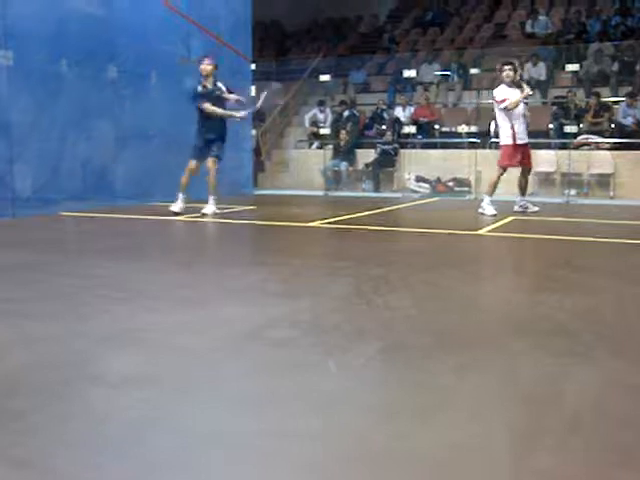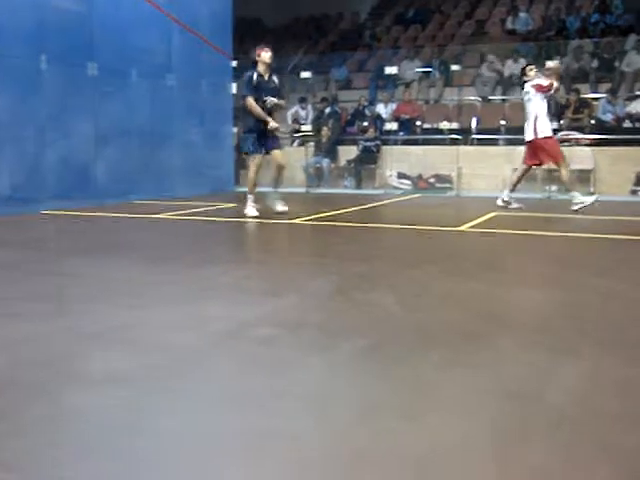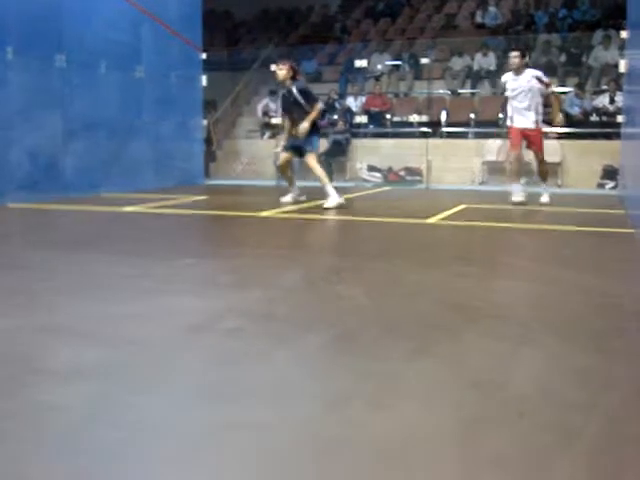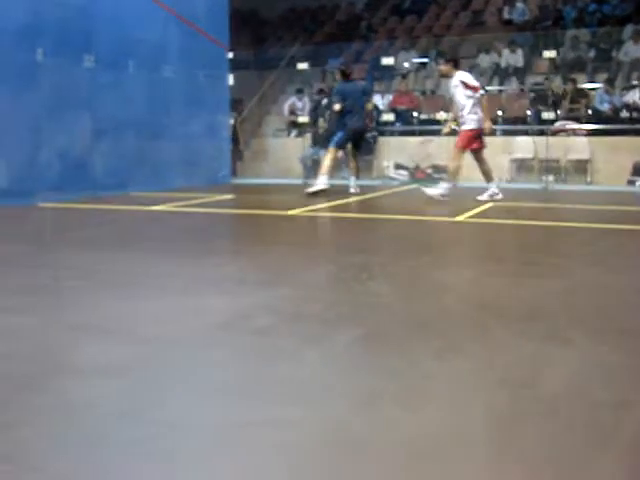
dt=0.7s
person 1, frame 1
left shoulder: (221, 87)
right shoulder: (198, 91)
left elbow: (241, 100)
right elbow: (209, 109)
left wrist: (234, 97)
right wrist: (234, 114)
left hip: (218, 135)
right hip: (203, 135)
left knee: (211, 167)
right knee: (191, 167)
left ankle: (211, 203)
right ankle: (180, 200)
person 1, frame 2
left shoulder: (275, 80)
right shoulder: (249, 77)
left elbow: (282, 104)
right elbow: (250, 103)
left wrist: (275, 101)
right wrist: (269, 120)
left hip: (267, 128)
right hip: (252, 128)
left knee: (280, 163)
right knee: (256, 164)
left ankle: (275, 198)
right ankle: (250, 203)
person 1, frame 3
left shoulder: (300, 88)
right shoulder: (284, 96)
left elbow: (319, 106)
left wrist: (307, 123)
right wrist: (284, 139)
left hip: (309, 132)
right hip: (296, 134)
left knee: (311, 161)
right knee: (281, 162)
left ankle: (333, 196)
right ankle: (295, 192)
person 1, frame 4
left shoulder: (339, 89)
right shoulder: (364, 86)
left elbow: (337, 108)
right elbow: (369, 107)
left hip: (346, 126)
right hip: (361, 126)
left knee: (330, 154)
right knee: (354, 156)
left ankle: (322, 182)
right ankle: (353, 184)
person 2, frame 1
left shoulder: (519, 89)
right shoulder: (499, 91)
right elbow: (509, 106)
left wrist: (525, 114)
right wrist: (524, 94)
left hip: (523, 138)
right hip: (509, 139)
left knee: (526, 170)
right knee: (501, 171)
left ankle: (521, 202)
right ankle: (486, 203)
person 2, frame 2
left shoulder: (532, 89)
right shoulder: (534, 85)
right elbow: (554, 85)
left wrist: (552, 71)
left hip: (533, 135)
right hip: (541, 134)
left knee: (526, 167)
right knee: (563, 164)
left ankle: (506, 197)
right ankle: (577, 198)
person 2, frame 3
left shoulder: (535, 75)
right shoulder: (506, 79)
left elbow: (551, 93)
left wrist: (557, 113)
left hip: (533, 124)
right hip: (515, 124)
left knee: (540, 158)
right knee: (515, 155)
left ankle: (544, 190)
right ankle: (517, 190)
person 2, frame 4
left shoulder: (463, 78)
right shoulder: (452, 82)
left elbow: (482, 96)
left wrist: (488, 120)
right wrist: (449, 123)
left hip: (472, 123)
right hip: (467, 124)
left knee: (456, 153)
right knee: (479, 158)
left ankle: (444, 188)
right ankle: (493, 190)
